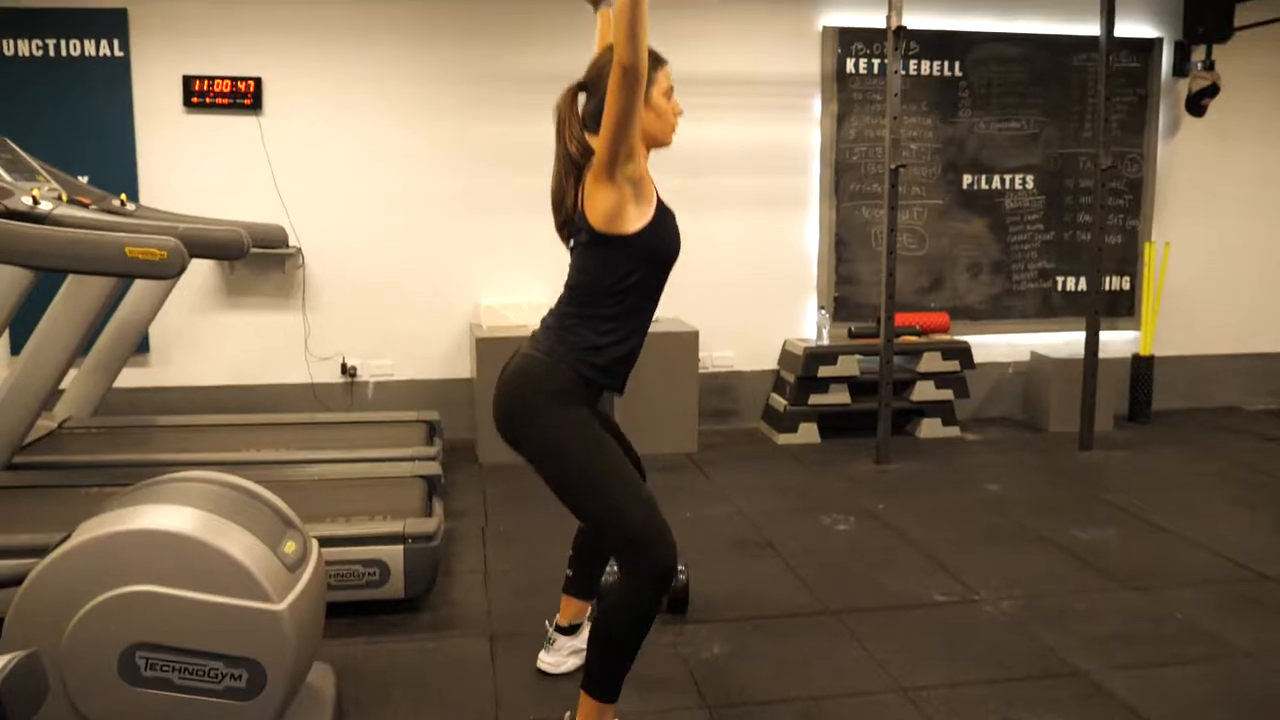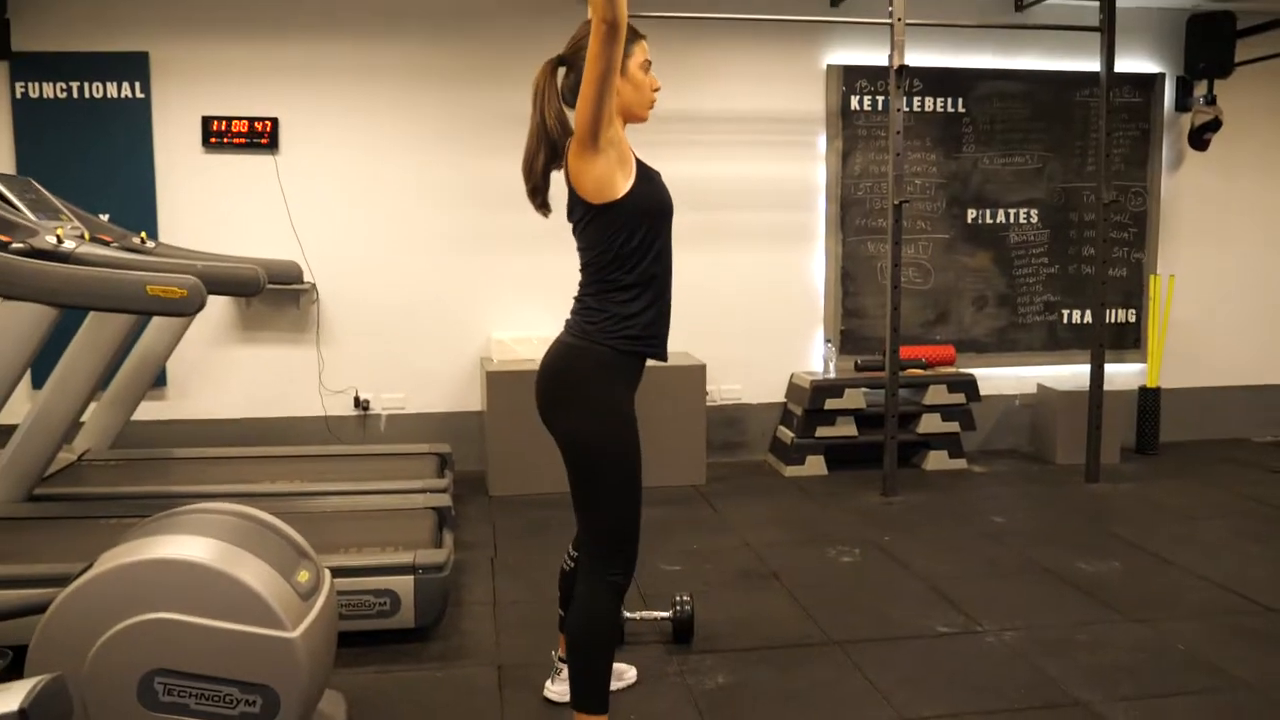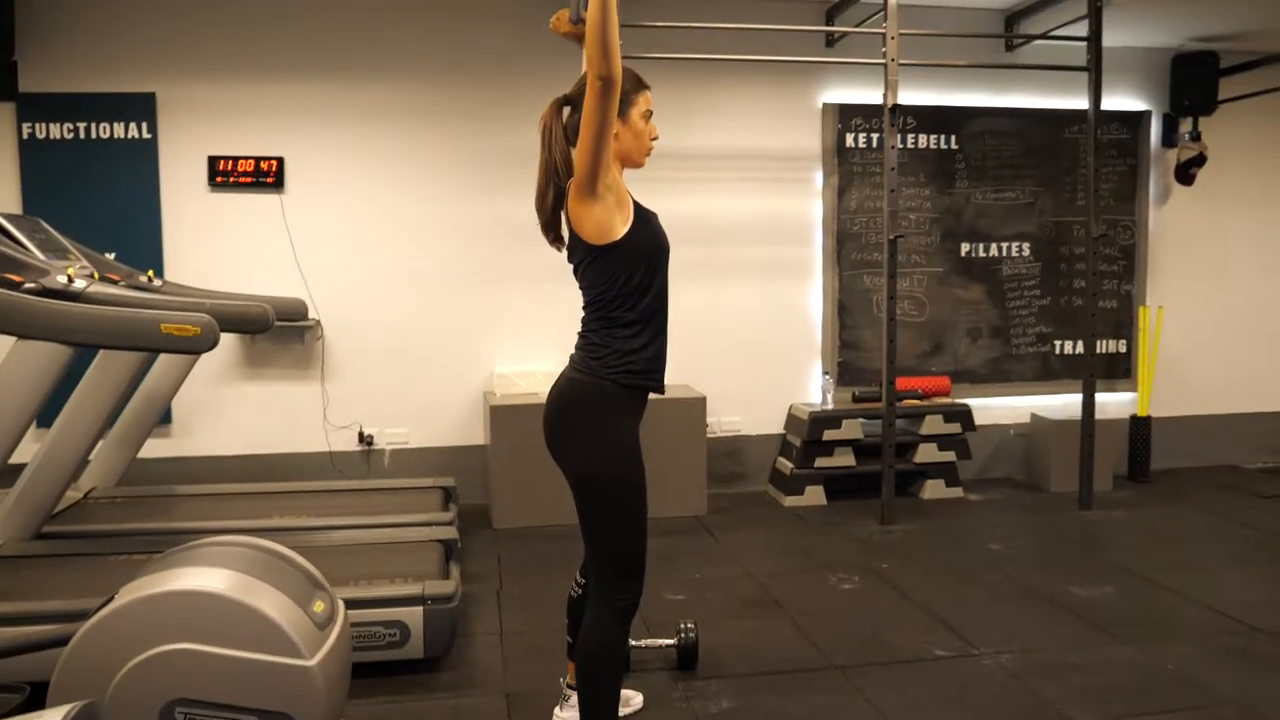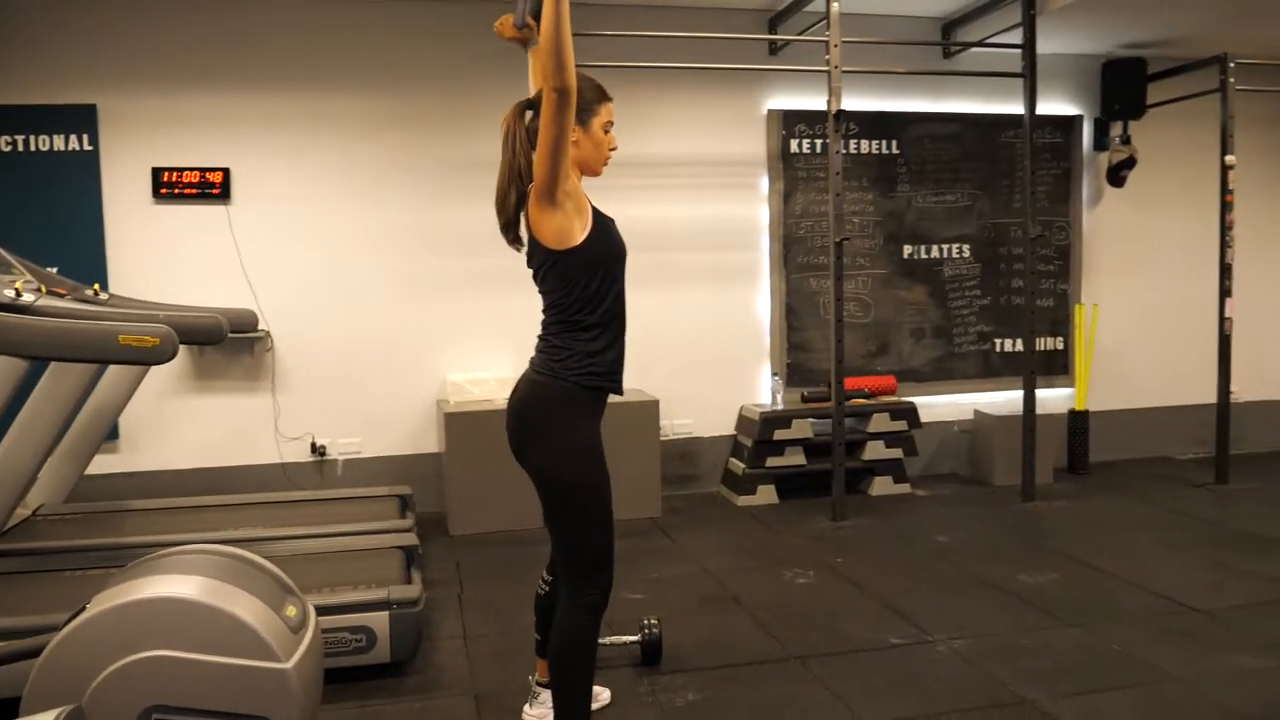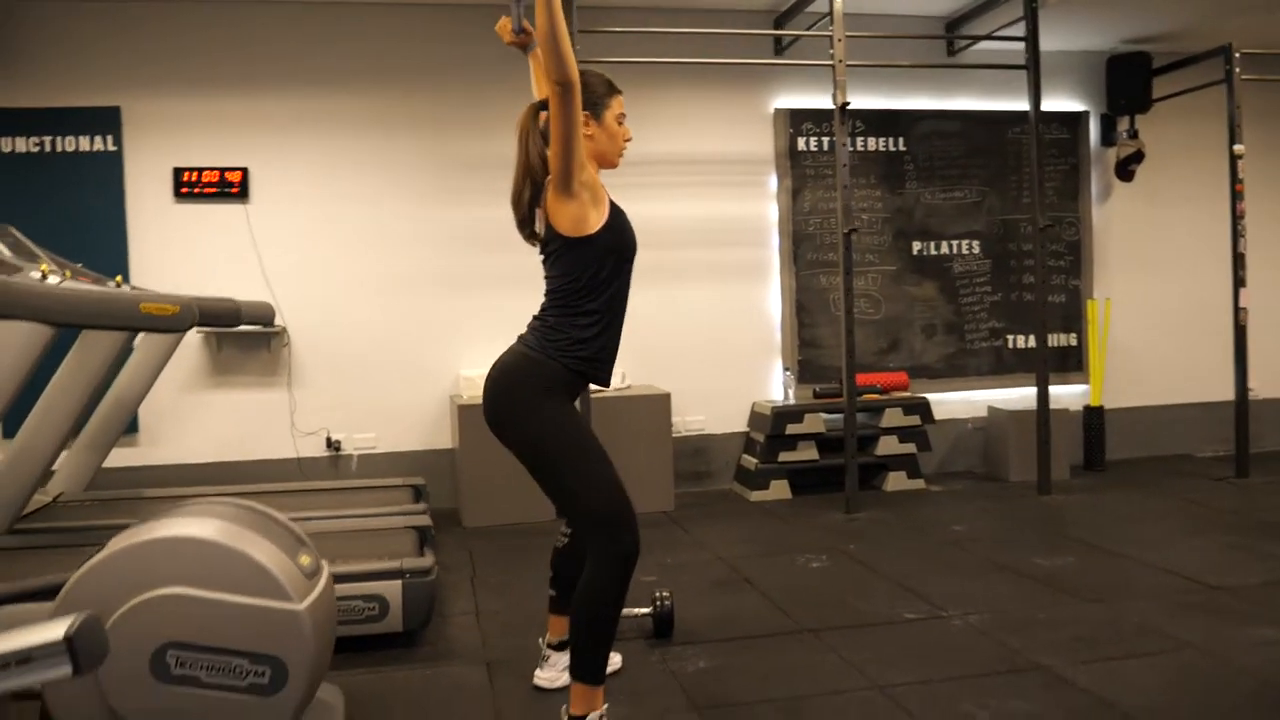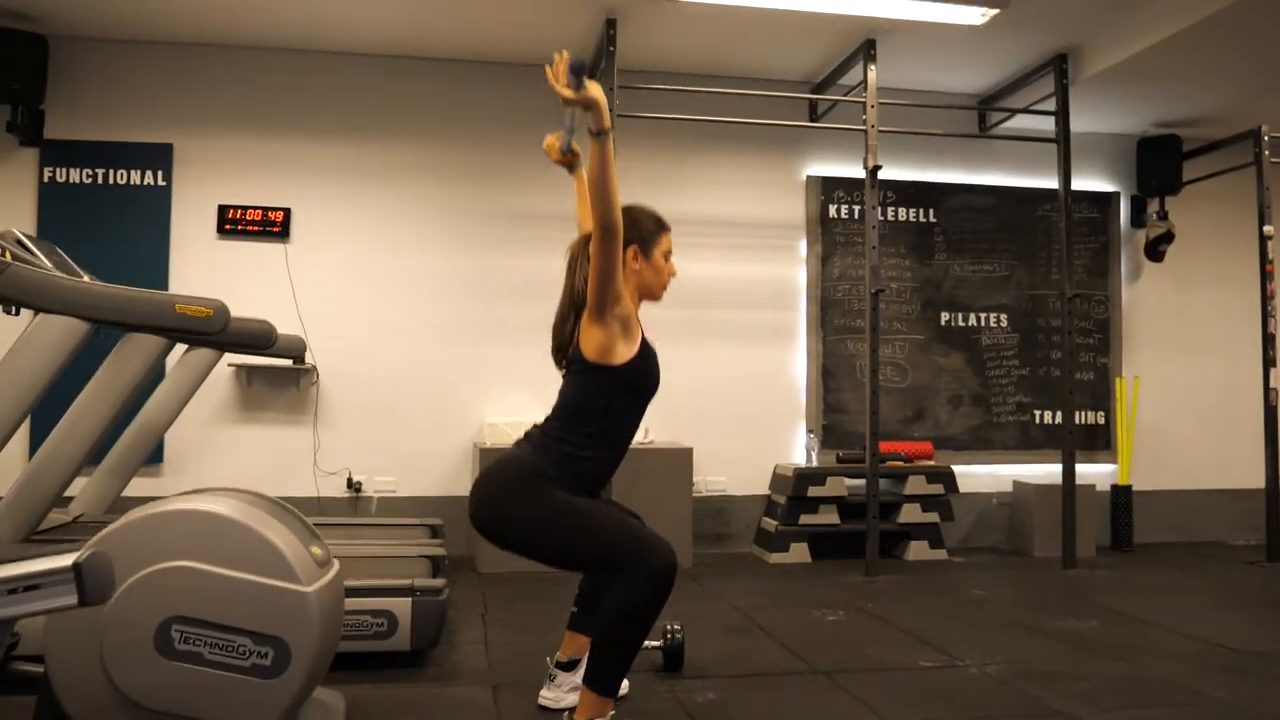
dt=0.4s
person 1, frame 1
left shoulder: (608, 161)
right shoulder: (619, 175)
left elbow: (615, 62)
right elbow: (624, 60)
left hip: (556, 386)
right hip: (546, 396)
left knee: (622, 485)
right knee: (652, 556)
left ankle: (568, 633)
person 1, frame 2
left shoulder: (603, 143)
right shoulder: (596, 147)
left hip: (593, 369)
right hip: (591, 375)
left knee: (599, 536)
right knee: (612, 557)
person 1, frame 3
left shoulder: (601, 187)
right shoulder: (593, 190)
left elbow: (600, 85)
right elbow: (603, 82)
left hip: (598, 403)
right hip: (597, 409)
left knee: (605, 563)
right knee: (618, 583)
person 1, frame 4
left shoulder: (560, 195)
right shoulder: (555, 197)
left elbow: (552, 94)
right elbow: (558, 90)
left hip: (556, 404)
right hip: (558, 410)
left knee: (572, 561)
right knee: (588, 579)
person 1, frame 5
left shoulder: (571, 186)
right shoulder: (573, 187)
left elbow: (552, 91)
right elbow: (564, 86)
left hip: (536, 385)
right hip: (532, 390)
left knee: (589, 516)
right knee: (615, 535)
left ankle: (559, 650)
person 1, frame 6
left shoulder: (612, 312)
right shoulder: (613, 318)
left elbow: (594, 226)
right elbow: (605, 228)
left wrist: (576, 168)
right wrist: (599, 123)
left hip: (528, 487)
right hip: (515, 496)
left knee: (623, 539)
right knee: (651, 561)
